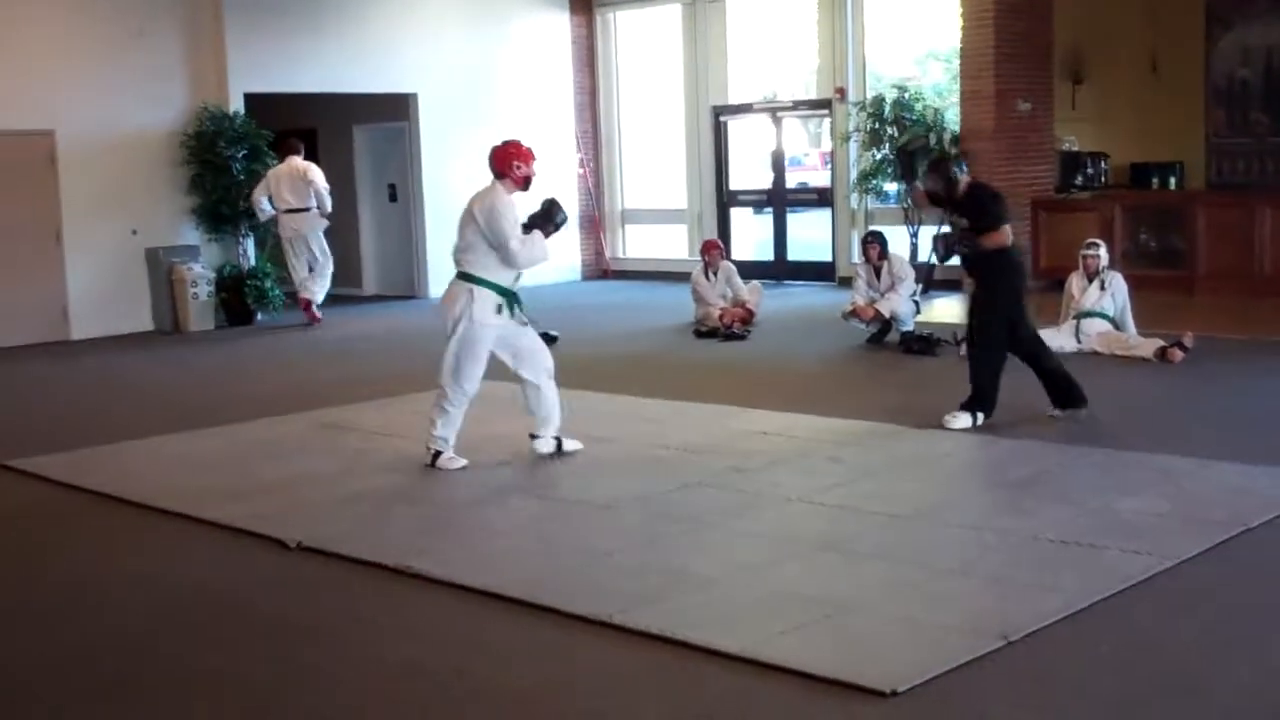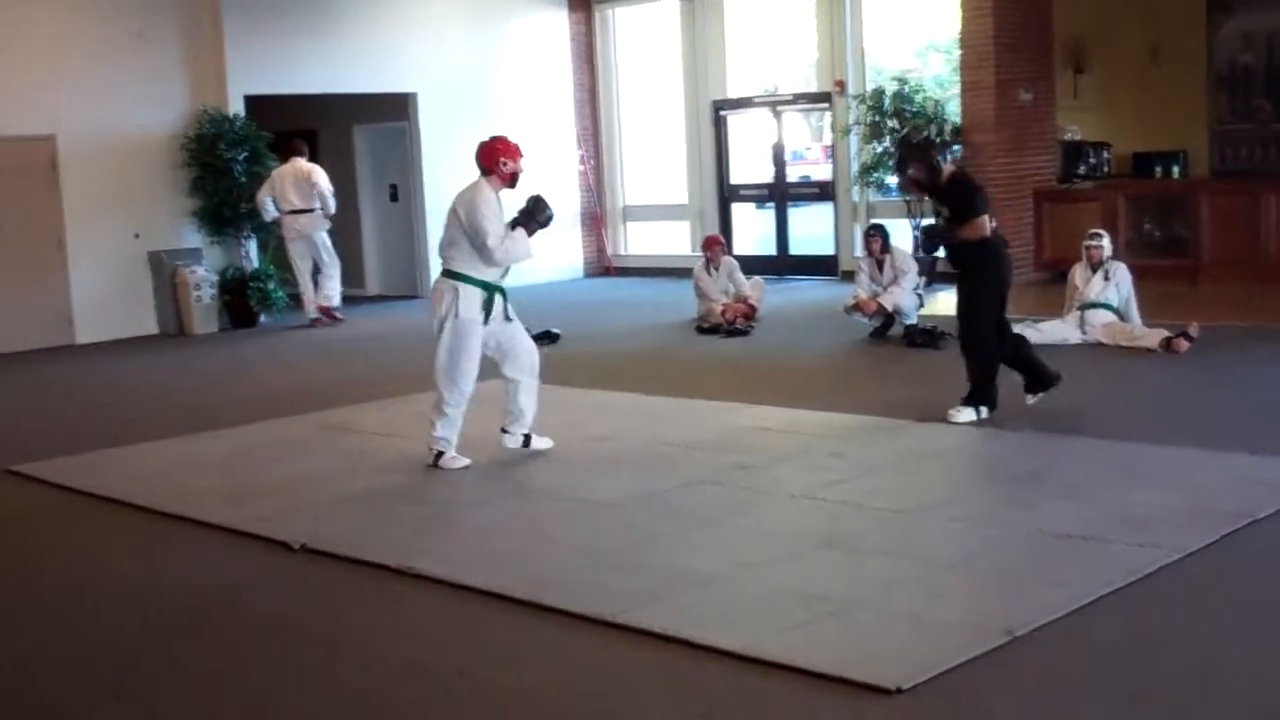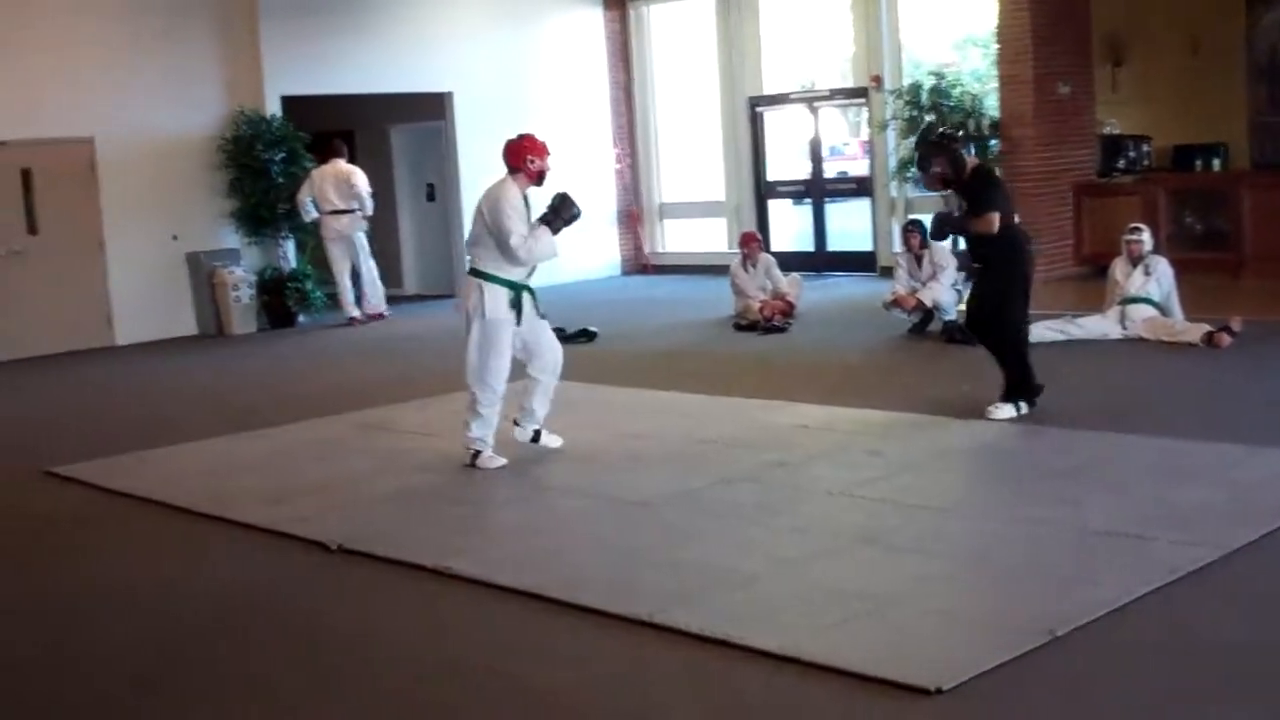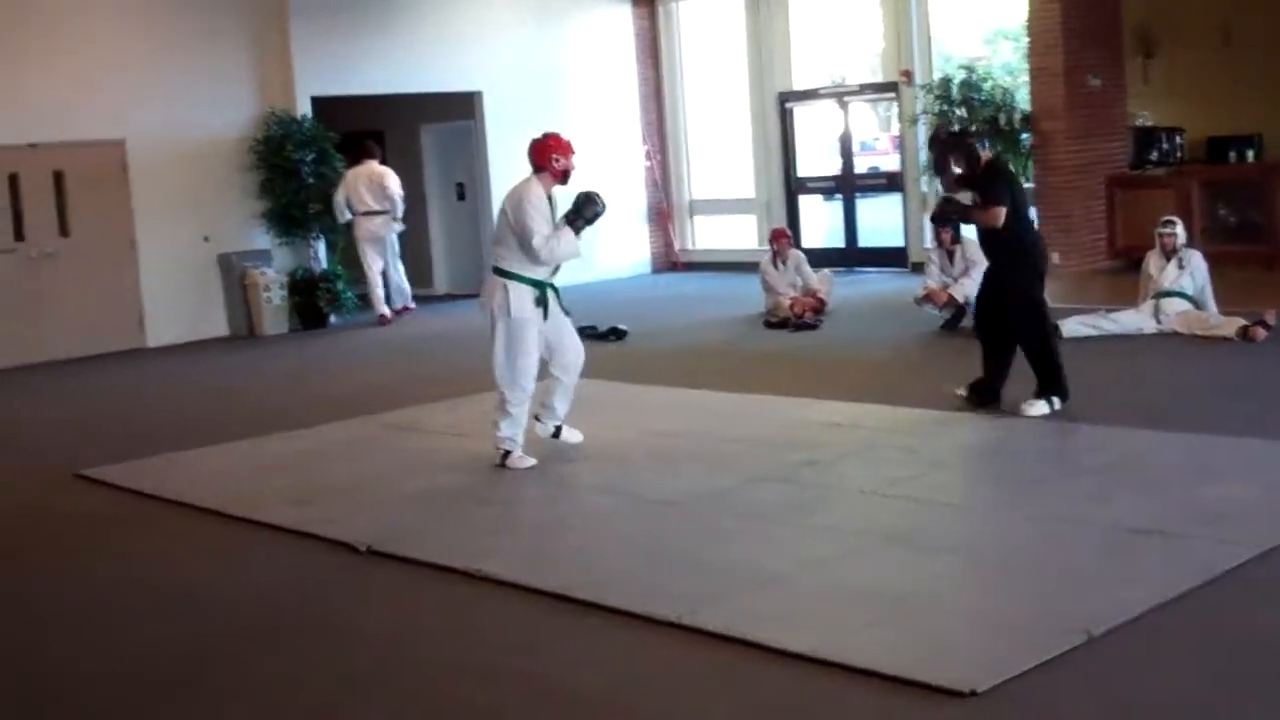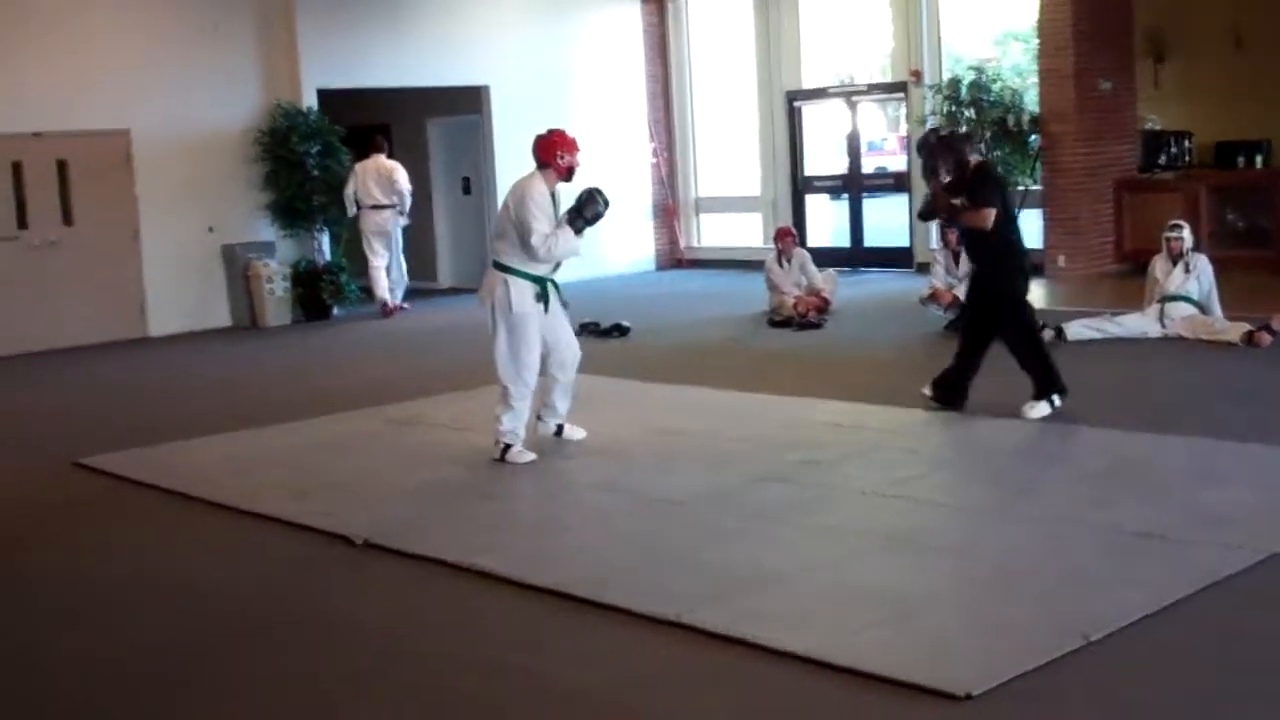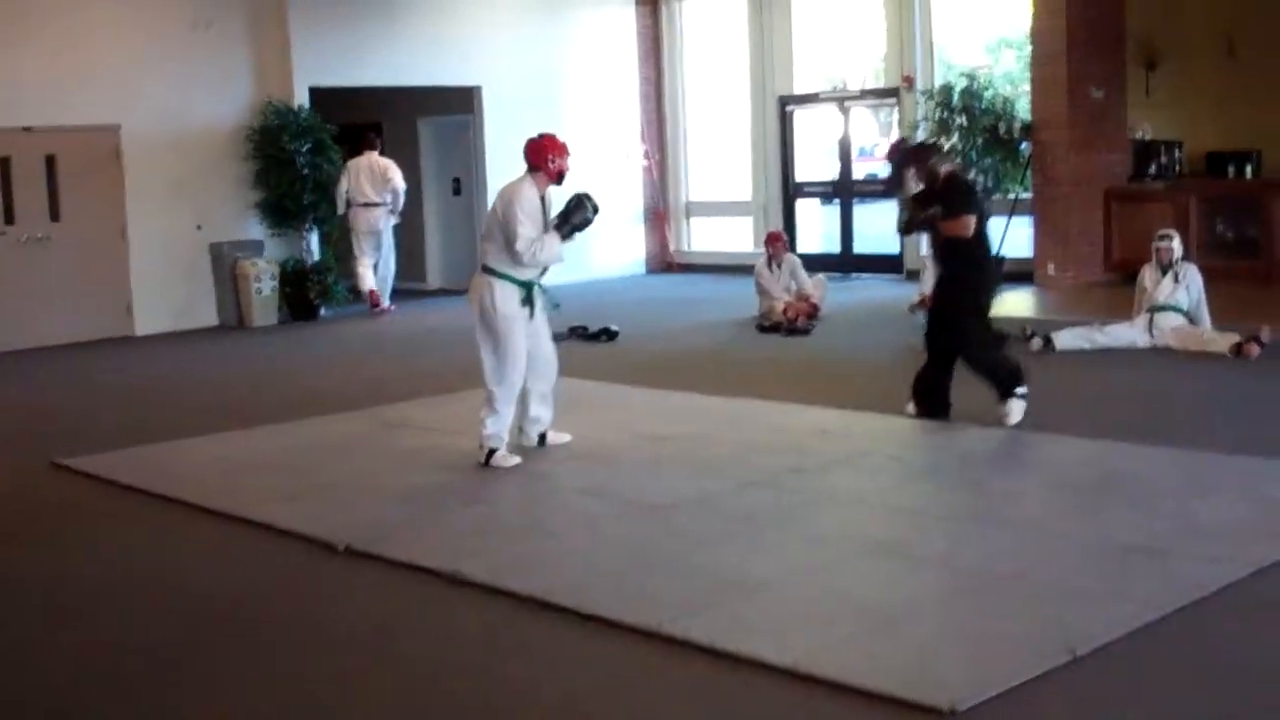
dt=0.1s
person 1, frame 1
left shoulder: (495, 199)
right shoulder: (497, 201)
right elbow: (519, 255)
left wrist: (532, 228)
right wrist: (545, 229)
left hip: (497, 301)
right hip: (476, 301)
left knee: (537, 361)
right knee: (463, 379)
left ankle: (546, 437)
right ankle: (439, 447)
person 1, frame 2
left shoulder: (484, 196)
right shoulder: (479, 198)
right elbow: (498, 251)
left wrist: (518, 225)
right wrist: (530, 226)
left hip: (485, 297)
right hip: (463, 298)
left knee: (524, 357)
right knee: (458, 378)
left ankle: (516, 430)
right ankle: (441, 448)
person 1, frame 3
left shoulder: (515, 195)
right shoulder: (504, 196)
right elbow: (523, 250)
left wrist: (548, 222)
right wrist: (555, 225)
left hip: (513, 294)
right hip: (490, 295)
left knee: (548, 355)
right knee: (491, 376)
left ankle: (528, 425)
right ankle: (478, 447)
person 1, frame 4
left shoulder: (541, 194)
right shoulder: (527, 196)
right elbow: (545, 251)
left wrist: (572, 220)
right wrist: (577, 224)
left hip: (538, 292)
right hip: (514, 294)
left knee: (570, 353)
right knee: (519, 375)
left ankle: (549, 420)
right ankle: (507, 447)
person 1, frame 5
left shoulder: (547, 190)
right shoulder: (530, 192)
right elbow: (543, 248)
left wrist: (576, 216)
right wrist: (578, 223)
left hip: (538, 287)
right hip: (514, 288)
left knee: (566, 353)
right knee: (522, 368)
left ankle: (551, 421)
right ankle: (508, 440)
person 1, frame 6
left shoulder: (537, 194)
right shoulder: (519, 196)
right elbow: (527, 253)
left wrist: (565, 222)
right wrist: (565, 229)
left hip: (524, 291)
right hip: (501, 291)
left knee: (543, 363)
right knee: (508, 371)
left ankle: (533, 429)
right ankle: (492, 444)
person 2, frame 1
left shoulder: (984, 198)
right shoulder: (954, 195)
left elbow: (1003, 238)
right elbow: (919, 200)
left wrist: (962, 242)
left hip: (1002, 277)
right hip: (988, 278)
left knee: (983, 341)
right knee: (1022, 340)
left ankle: (978, 407)
right ankle: (1068, 396)
person 2, frame 2
left shoulder: (965, 186)
right shoulder: (938, 183)
left elbow: (981, 229)
right elbow: (907, 185)
left wrist: (945, 233)
right wrist: (905, 156)
left hip: (987, 267)
right hip: (973, 267)
left knee: (977, 334)
right knee: (993, 330)
left ankle: (980, 400)
right ankle: (1040, 377)
person 2, frame 3
left shoulder: (984, 181)
right shoulder: (965, 177)
left elbow: (990, 225)
right elbow: (931, 181)
left wrist: (954, 224)
right wrist: (925, 156)
left hip: (1009, 264)
right hip: (993, 263)
left knee: (1006, 328)
right knee: (978, 322)
left ankle: (1020, 396)
right ankle: (1027, 382)
person 2, frame 4
left shoulder: (997, 175)
right shoulder: (980, 173)
left elbow: (995, 219)
right elbow: (950, 185)
left wrist: (961, 212)
right wrist: (940, 159)
left hip: (1022, 260)
right hip: (1004, 260)
left knee: (1030, 325)
right knee: (987, 320)
left ankle: (1052, 392)
right ankle: (986, 389)
person 2, frame 5
left shoulder: (987, 179)
right shoulder: (967, 179)
left elbow: (985, 221)
right elbow: (941, 195)
left wrist: (951, 212)
left hip: (1005, 265)
right hip: (986, 265)
left knee: (1019, 329)
right knee: (973, 327)
left ankle: (1051, 392)
right ankle: (950, 390)
person 2, frame 6
left shoulder: (959, 188)
right shoulder: (936, 188)
left elbow: (965, 229)
right elbow: (912, 207)
left wrist: (927, 223)
right wrist: (898, 178)
left hip: (973, 274)
right hip: (953, 273)
left knee: (969, 338)
right knee: (939, 337)
left ankle: (1013, 386)
right ankle: (931, 402)
person 3, frame 1
left shoulder: (1113, 279)
right shoulder: (1073, 279)
left elbow: (1123, 313)
right elbow: (1066, 309)
left wrist: (1134, 340)
right wrist: (1061, 331)
left hip: (1102, 332)
right hip: (1072, 330)
left knee: (1126, 343)
left ankle: (1165, 352)
person 3, frame 2
left shoulder: (1119, 270)
right shoulder: (1077, 270)
left elbow: (1128, 302)
right elbow: (1070, 300)
left wrist: (1135, 328)
left hip: (1107, 323)
right hip: (1078, 321)
left knee: (1132, 333)
right knee: (1037, 330)
left ankle: (1171, 342)
person 3, frame 3
left shoulder: (1159, 264)
right shoulder: (1118, 264)
left elbow: (1170, 297)
left wrist: (1180, 324)
right wrist: (1107, 320)
left hip: (1147, 318)
right hip: (1117, 317)
left knee: (1172, 328)
right knee: (1076, 326)
left ankle: (1211, 336)
right ankle: (1028, 332)
person 3, frame 4
left shoulder: (1193, 258)
right shoulder: (1151, 257)
left elbow: (1204, 291)
left wrist: (1214, 319)
right wrist: (1140, 314)
left hip: (1181, 312)
right hip: (1151, 311)
left knee: (1206, 322)
right knee: (1109, 320)
left ankle: (1247, 330)
right ankle: (1058, 328)
person 3, frame 5
left shoulder: (1200, 262)
right shoulder: (1157, 261)
left elbow: (1209, 295)
left wrist: (1218, 325)
right wrist: (1143, 319)
left hip: (1187, 317)
right hip: (1156, 315)
left knee: (1211, 327)
right knee: (1113, 324)
left ankle: (1251, 335)
right ankle: (1059, 332)
person 3, frame 6
left shoulder: (1189, 271)
right shoulder: (1147, 271)
left elbow: (1198, 305)
left wrist: (1206, 335)
right wrist: (1133, 329)
left hip: (1175, 327)
right hip: (1145, 325)
left knee: (1200, 338)
right knee: (1101, 334)
left ankle: (1241, 346)
right ankle: (1047, 341)
person 4, frame 1
left shoulder: (273, 173)
right shoulder: (308, 167)
left elbow: (257, 196)
right elbow: (320, 187)
left wrist: (271, 214)
right wrist: (325, 208)
left hip: (286, 223)
right hip: (308, 220)
left knee: (298, 269)
right knee: (323, 263)
left ankle: (311, 313)
right ankle: (308, 298)
person 4, frame 2
left shoulder: (277, 173)
right shoulder: (312, 169)
left elbow: (262, 197)
right elbow: (323, 190)
left wrist: (275, 215)
right wrist: (329, 210)
left hip: (290, 224)
right hip: (311, 221)
left knee: (302, 271)
right knee: (330, 263)
left ankle: (314, 313)
right ankle: (327, 304)
person 4, frame 3
left shoulder: (316, 174)
right shoulder: (352, 170)
left elbow: (302, 198)
right elbow: (362, 191)
left wrist: (314, 217)
right wrist: (367, 212)
left hip: (329, 225)
right hip: (351, 222)
left knee: (340, 270)
right knee: (366, 265)
left ankle: (352, 313)
right ankle: (375, 308)
person 4, frame 4
left shoulder: (350, 175)
right shoulder: (385, 172)
left elbow: (338, 199)
right elbow: (394, 194)
left wrist: (348, 218)
right wrist: (397, 214)
left hip: (363, 225)
right hip: (384, 223)
left knee: (372, 270)
right knee: (393, 266)
left ankle: (383, 312)
right ankle: (401, 304)
person 4, frame 5
left shoulder: (359, 168)
right shoulder: (394, 166)
left elbow: (348, 193)
right elbow: (403, 189)
left wrist: (354, 213)
right wrist: (404, 209)
left hip: (369, 218)
right hip: (390, 217)
left knee: (376, 262)
right knee: (396, 260)
left ankle: (385, 300)
right ankle: (396, 301)
person 4, frame 6
left shoulder: (352, 165)
right shoulder: (387, 164)
left elbow: (341, 190)
right elbow: (398, 188)
left wrist: (344, 211)
right wrist: (396, 208)
left hip: (359, 216)
right hip: (381, 215)
left knee: (363, 259)
right knee: (385, 259)
left ankle: (371, 291)
right ankle: (383, 302)
